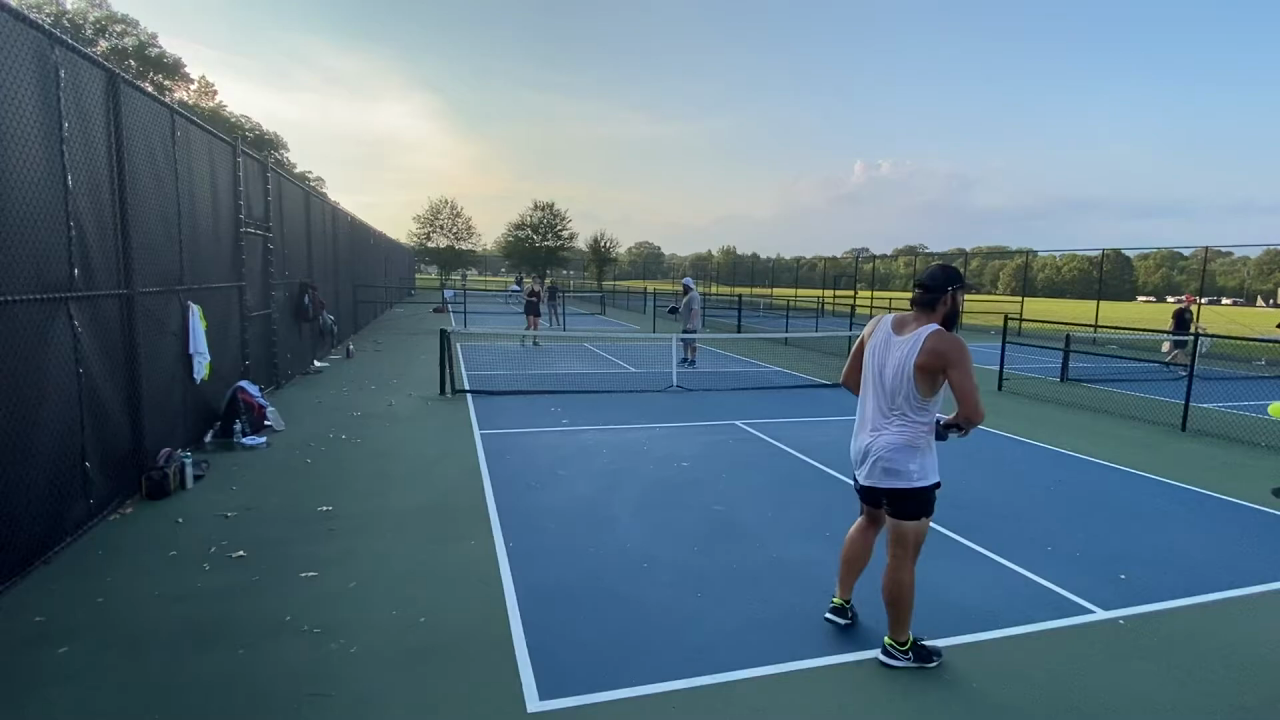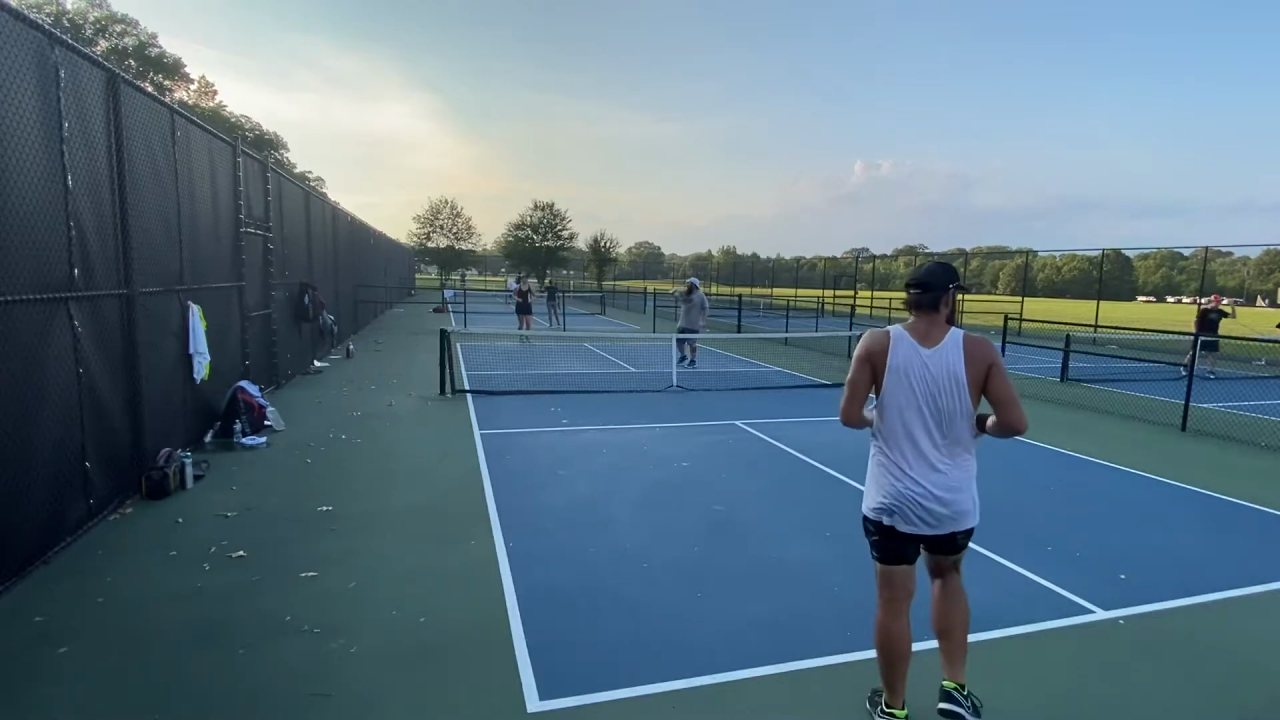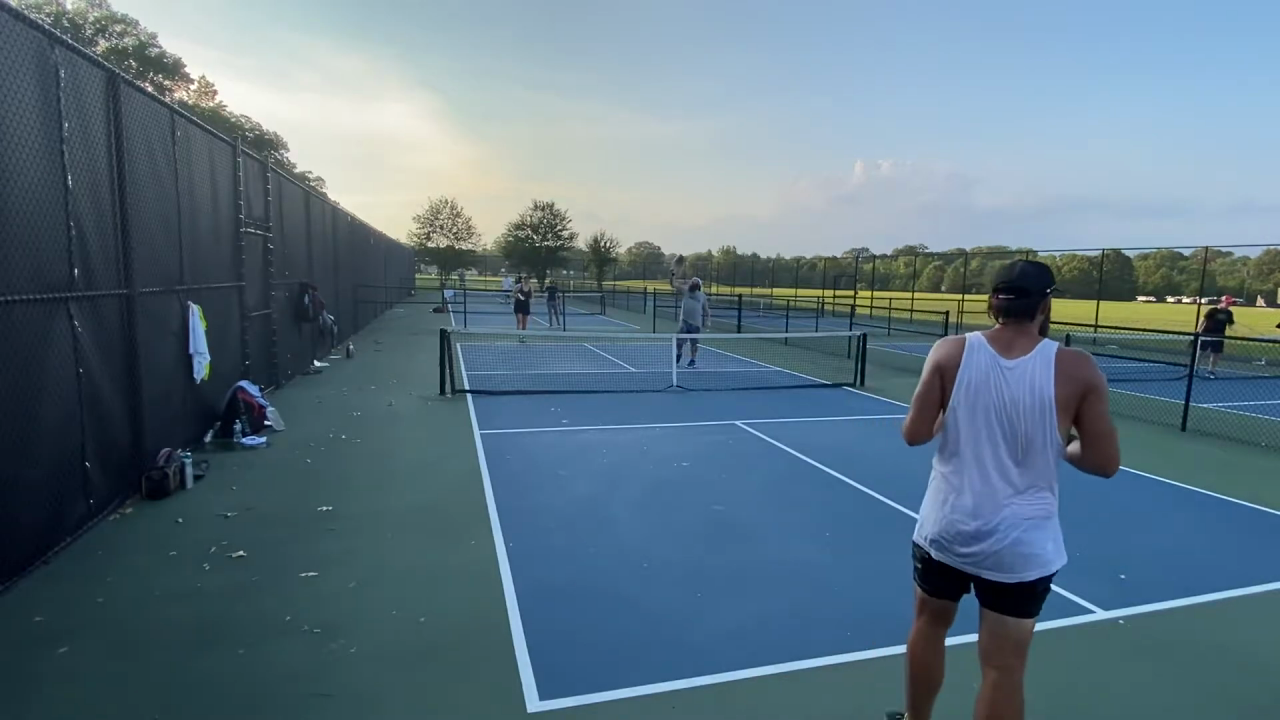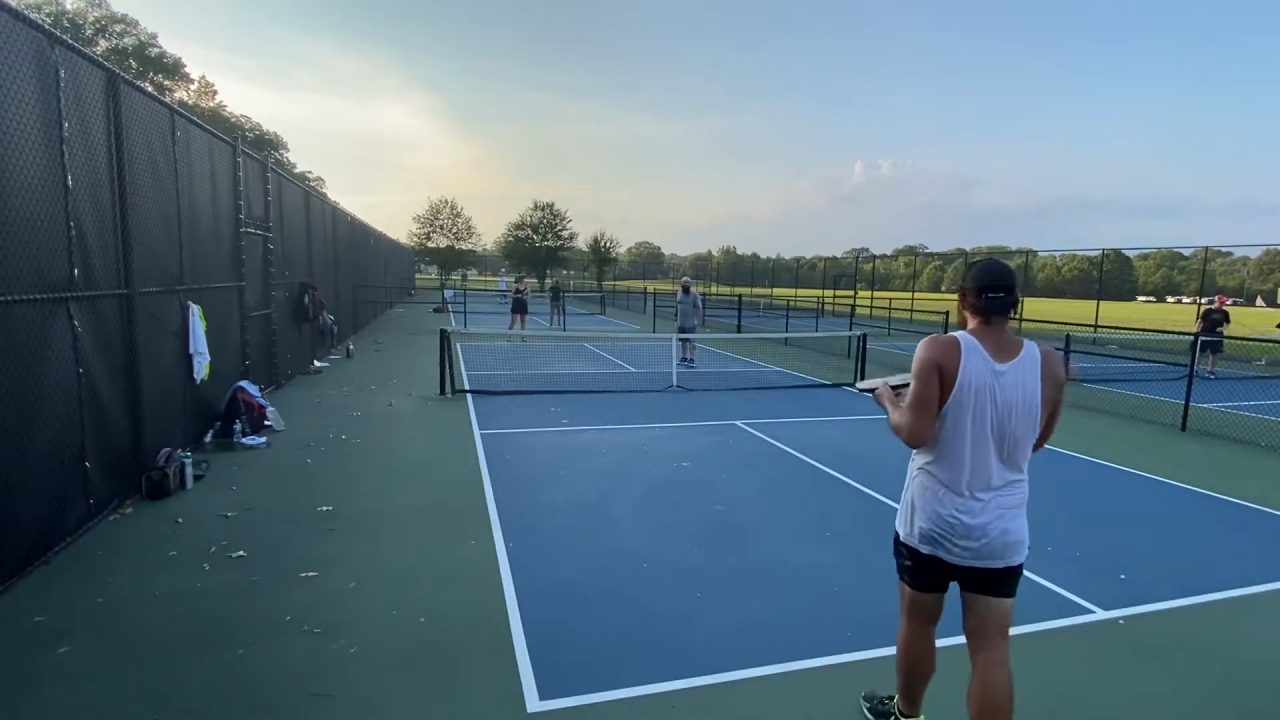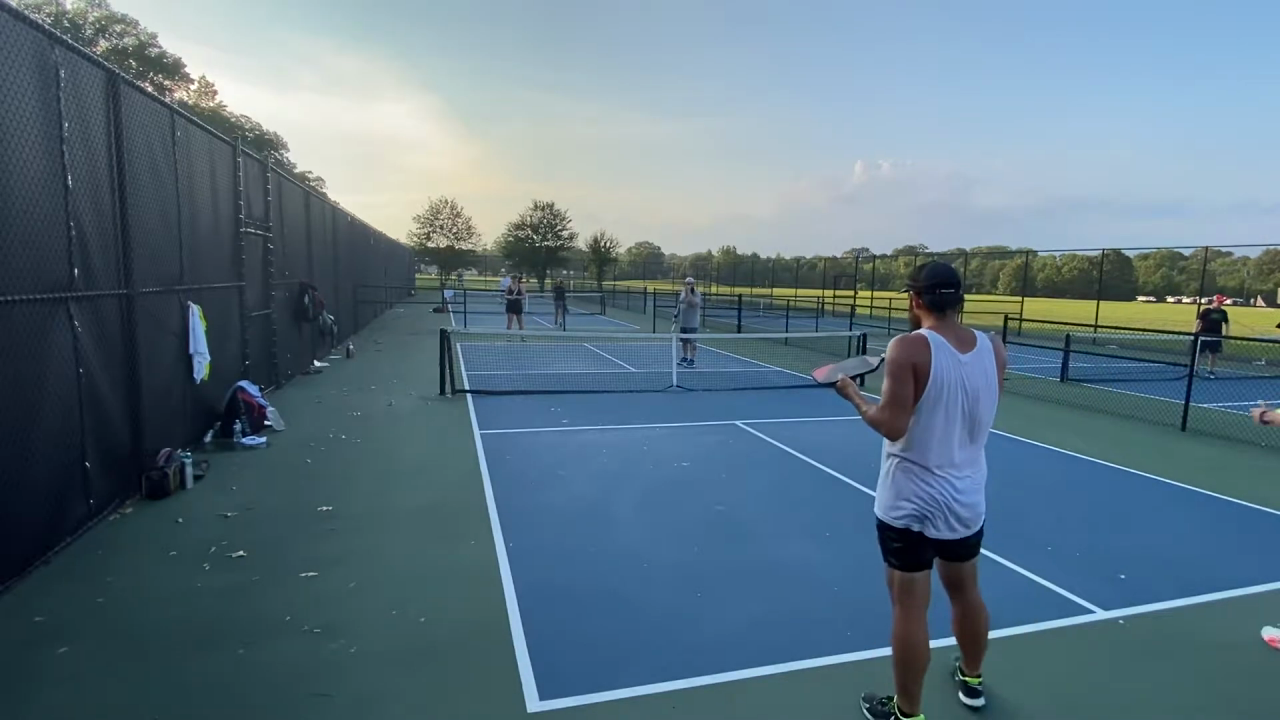
dt=0.7s
person 1, frame 1
left shoulder: (877, 326)
right shoulder: (946, 346)
left elbow: (849, 379)
right elbow: (974, 413)
right wrist: (957, 421)
left hip: (866, 450)
right hip: (907, 462)
left knee: (868, 520)
right knee: (902, 554)
left ankle: (840, 602)
right ankle: (898, 644)
person 1, frame 2
left shoulder: (876, 345)
right shoulder: (979, 350)
left elbow: (849, 416)
right elbow: (1015, 423)
left hip: (891, 499)
right hip: (955, 500)
left knee: (893, 601)
right knee: (948, 578)
person 1, frame 3
left shoulder: (950, 352)
right shoulder: (1077, 368)
left elbow: (914, 433)
right elbow: (1104, 462)
left hip: (947, 528)
right hip: (1022, 545)
left knee: (929, 626)
right knee: (1003, 669)
person 1, frame 4
left shoulder: (939, 351)
right shoulder: (1049, 364)
left elbow: (914, 434)
right elbow: (1035, 439)
left wrist: (888, 400)
left hip: (930, 523)
right hip: (1000, 532)
left knee: (918, 625)
right knee: (990, 651)
person 1, frame 5
left shoulder: (909, 348)
right shoulder: (993, 349)
left elbow: (893, 426)
left wrist: (852, 393)
left hip: (909, 503)
right hip: (967, 500)
left knee: (909, 607)
right knee: (965, 591)
right ankle: (971, 679)
